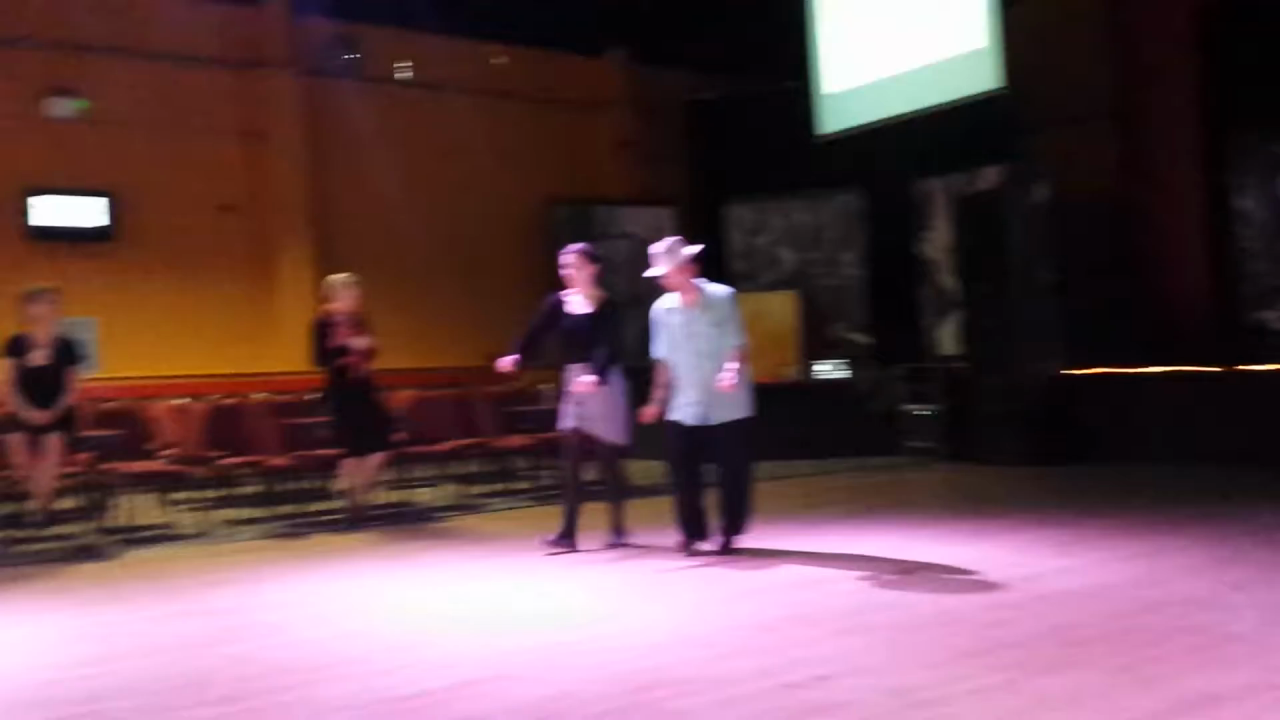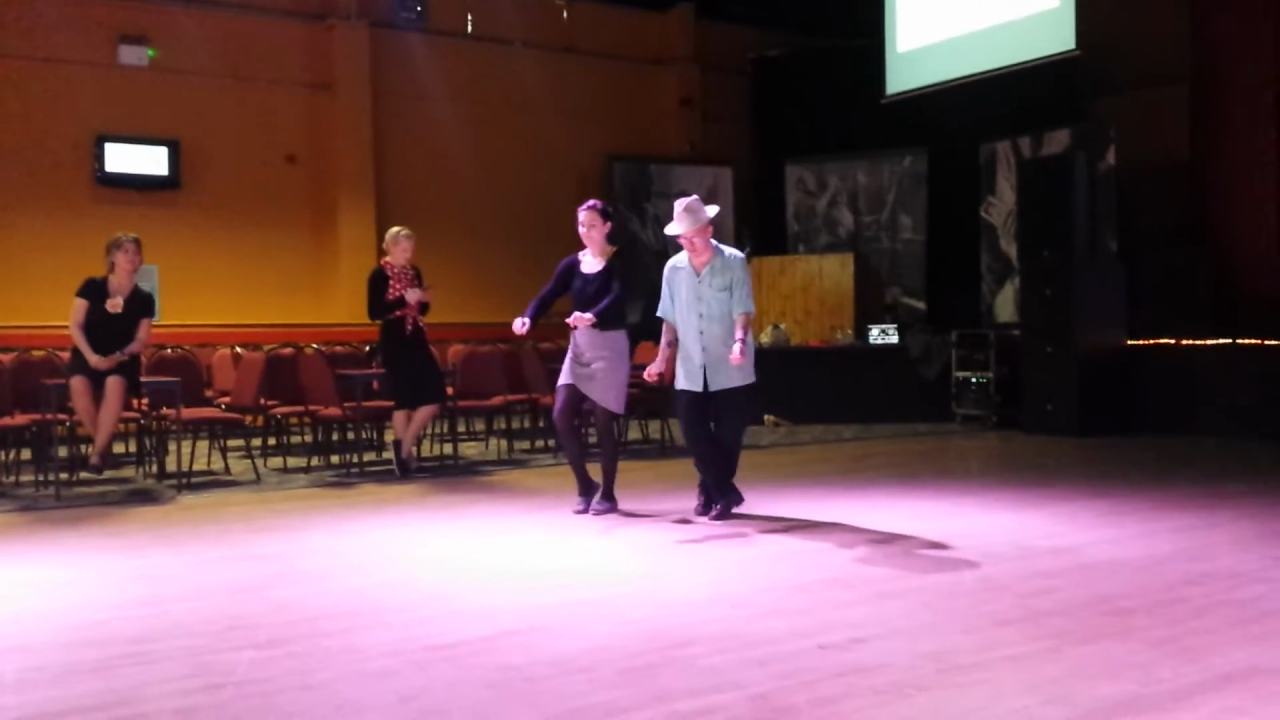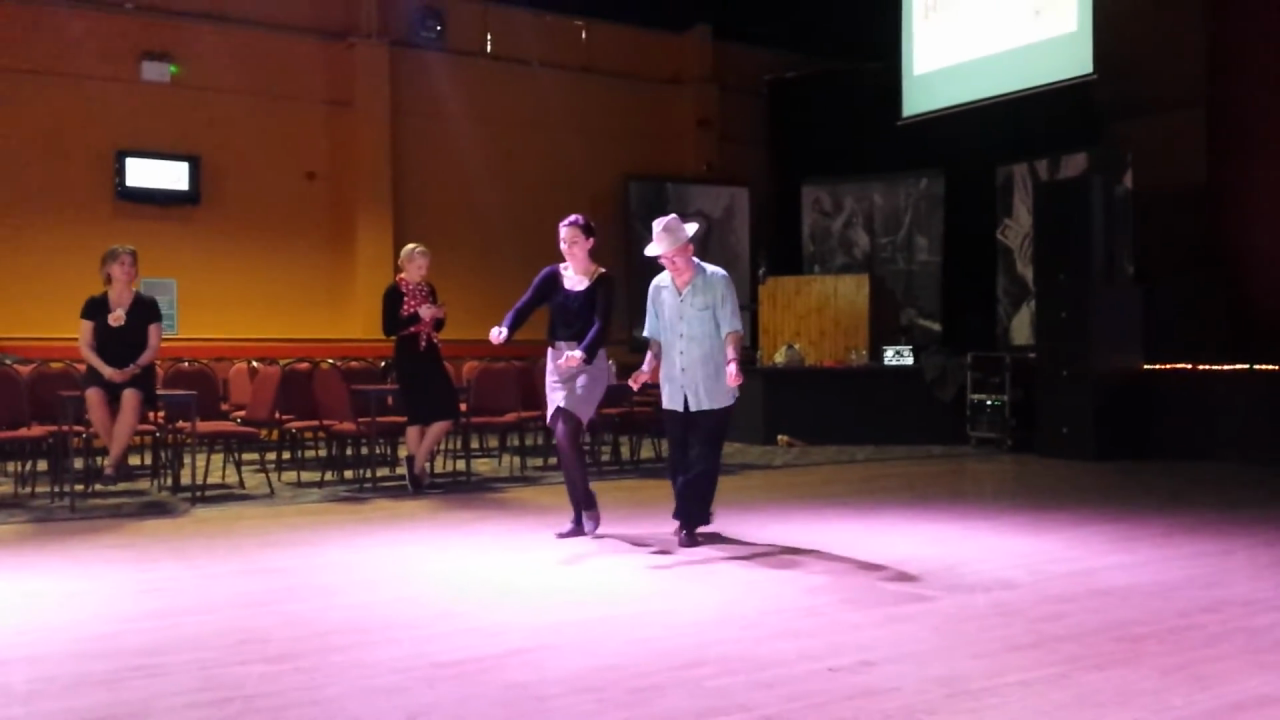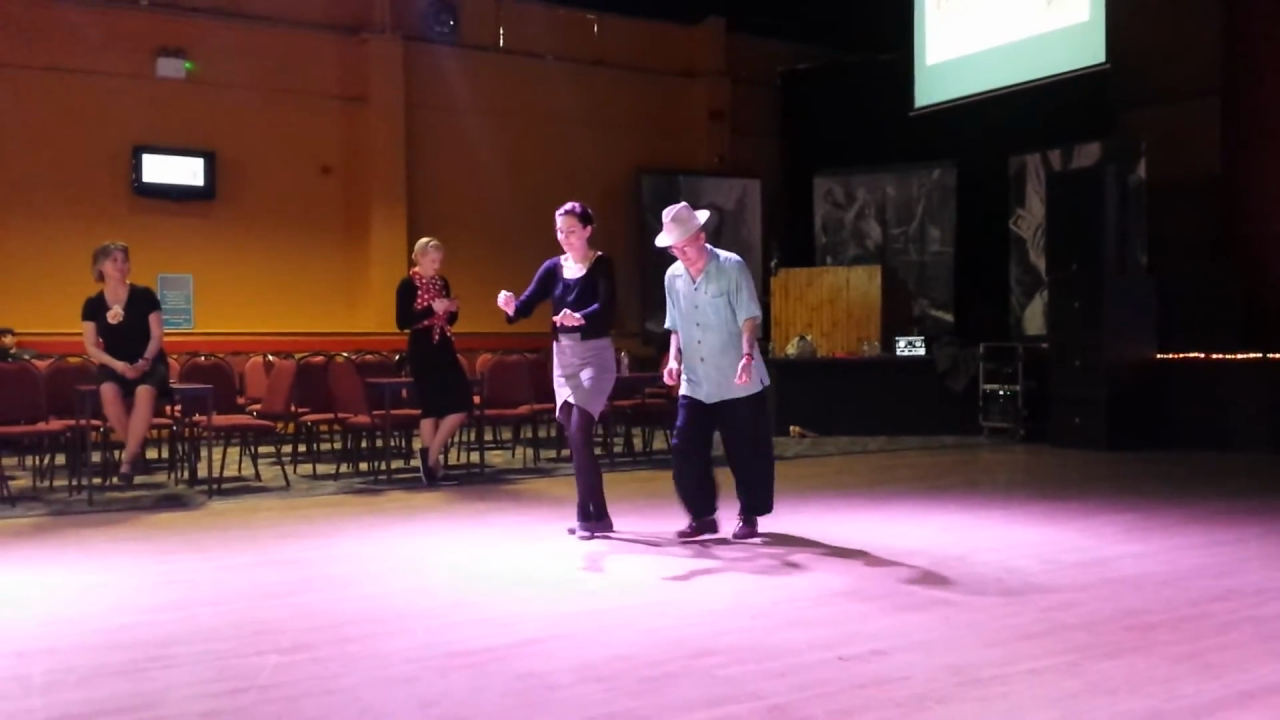
dt=0.7s
person 1, frame 1
left shoulder: (722, 298)
right shoulder: (662, 310)
left elbow: (735, 344)
right elbow: (665, 359)
left wrist: (733, 369)
right wrist: (658, 399)
left hip: (727, 404)
right hip: (685, 407)
left knee: (733, 469)
right knee: (682, 464)
left ankle: (730, 532)
right ankle: (694, 531)
person 1, frame 2
left shoulder: (734, 262)
right shoulder: (673, 268)
left elbow: (742, 311)
right elbow: (670, 320)
left wrist: (740, 341)
right wrist: (662, 359)
left hip: (730, 369)
right hip: (690, 369)
left knee: (730, 433)
right knee: (696, 435)
left ankle: (714, 490)
right ankle: (723, 492)
person 1, frame 3
left shoulder: (717, 281)
right shoulder: (658, 288)
left elbow: (731, 330)
right elbow: (656, 338)
left wrist: (732, 361)
right wrist: (647, 368)
left hip: (710, 389)
right hip: (673, 389)
left knee: (702, 457)
right knee: (679, 456)
left ankle: (688, 521)
right ankle: (691, 515)
person 1, frame 4
left shoulder: (732, 267)
right shoulder: (672, 277)
left elbow: (749, 318)
left wrist: (747, 356)
right wrist: (674, 360)
left hip: (737, 380)
right hip: (695, 380)
left knee: (748, 449)
right knee: (684, 443)
left ankle: (749, 514)
right ankle: (703, 515)
person 2, frame 1
left shoulder: (606, 305)
right shoulder: (557, 303)
left elbow: (609, 346)
right elbow: (536, 333)
left wrist: (597, 376)
right wrist: (516, 356)
left hip: (604, 383)
right hip: (573, 385)
left knee: (608, 459)
right knee: (572, 459)
left ankle: (617, 527)
right ankle: (568, 533)
person 2, frame 2
left shoulder: (618, 261)
right shoulder: (573, 264)
left elbow: (617, 297)
right elbow: (549, 296)
left wrist: (592, 317)
right wrist: (528, 318)
left hip: (610, 345)
right hip: (579, 347)
left knee: (603, 424)
right knee: (561, 417)
left ankle: (608, 495)
right ankle: (585, 486)
person 2, frame 3
left shoulder: (603, 280)
right shoulder: (551, 275)
left elbow: (602, 324)
right elbow: (525, 306)
left wrist: (582, 353)
right wrist: (505, 329)
left hip: (589, 364)
right hip: (557, 362)
left knee: (569, 436)
right knee: (563, 443)
left ankle: (587, 501)
right ankle: (577, 514)
person 2, frame 4
left shoulder: (601, 264)
right shoulder: (552, 268)
left elbow: (606, 306)
right elbow: (529, 302)
left wrist: (580, 317)
right wrist: (511, 306)
left hip: (595, 353)
right hip: (563, 356)
left knee: (580, 432)
right knee: (577, 440)
left ankle: (584, 515)
right ankle: (599, 514)
person 3, frame 1
left shoulder: (358, 319)
right shoulder: (324, 322)
right elbow: (321, 359)
left wrist: (368, 347)
right wrist: (349, 347)
left hip: (362, 385)
right hip: (341, 387)
left knee: (380, 441)
right knee: (354, 444)
left ankle: (356, 492)
right ankle: (354, 498)
person 3, frame 2
left shoulder: (414, 272)
right shoulder: (379, 275)
right elbow: (374, 313)
left wrist: (424, 300)
right wrist: (403, 300)
left hip: (416, 338)
right hip: (394, 340)
left knee: (434, 394)
right knee: (403, 397)
left ankle: (405, 446)
right ankle: (403, 451)
person 3, frame 3
left shoulder: (429, 289)
right shoulder: (394, 291)
right elbow: (389, 329)
left wrist: (439, 316)
right wrist: (417, 316)
left hip: (430, 354)
right hip: (408, 356)
left knee: (448, 410)
right knee: (417, 413)
left ankle: (417, 463)
right ankle: (417, 469)
person 3, frame 4
left shoulder: (442, 282)
right shoulder: (408, 285)
right elbow: (402, 322)
left wrist: (452, 309)
right wrist: (431, 309)
left hip: (444, 347)
right hip: (422, 349)
left knee: (461, 402)
right knee: (431, 406)
left ankle: (431, 456)
right ankle: (431, 463)
person 4, frame 1
left shoulder: (66, 346)
right shoulder: (16, 344)
left elbow: (71, 389)
right elbow: (9, 386)
left wrist: (55, 411)
right wrist: (26, 411)
left hip: (56, 414)
right hip: (25, 413)
left knee: (53, 440)
right knee: (16, 440)
left ankle: (42, 501)
right ankle: (39, 496)
person 4, frame 2
left shoulder: (144, 299)
right shoulder: (92, 286)
left elbow: (141, 340)
right elbow: (75, 326)
left wrist: (118, 356)
right wrist: (91, 356)
left hip: (122, 360)
right hip: (87, 355)
left knee: (115, 384)
right knee: (79, 384)
left ankle: (97, 451)
right ankle: (101, 442)
person 4, frame 3
left shoulder: (148, 305)
right shoulder: (94, 304)
left elbow: (153, 346)
right elbow: (85, 346)
left wrist: (134, 368)
right wrist: (105, 369)
left hip: (137, 371)
right hip: (102, 370)
left knee: (131, 397)
right knee: (94, 396)
left ankle: (112, 462)
right ankle: (117, 454)
person 4, frame 4
left shoulder: (144, 295)
right shoulder: (92, 304)
left elbow: (157, 335)
right elbow: (91, 346)
left wrist: (144, 362)
right wrist: (117, 364)
left hip: (148, 363)
right hip: (113, 364)
left knee: (144, 392)
right knee: (108, 392)
left ankle: (128, 457)
right ankle: (134, 448)
